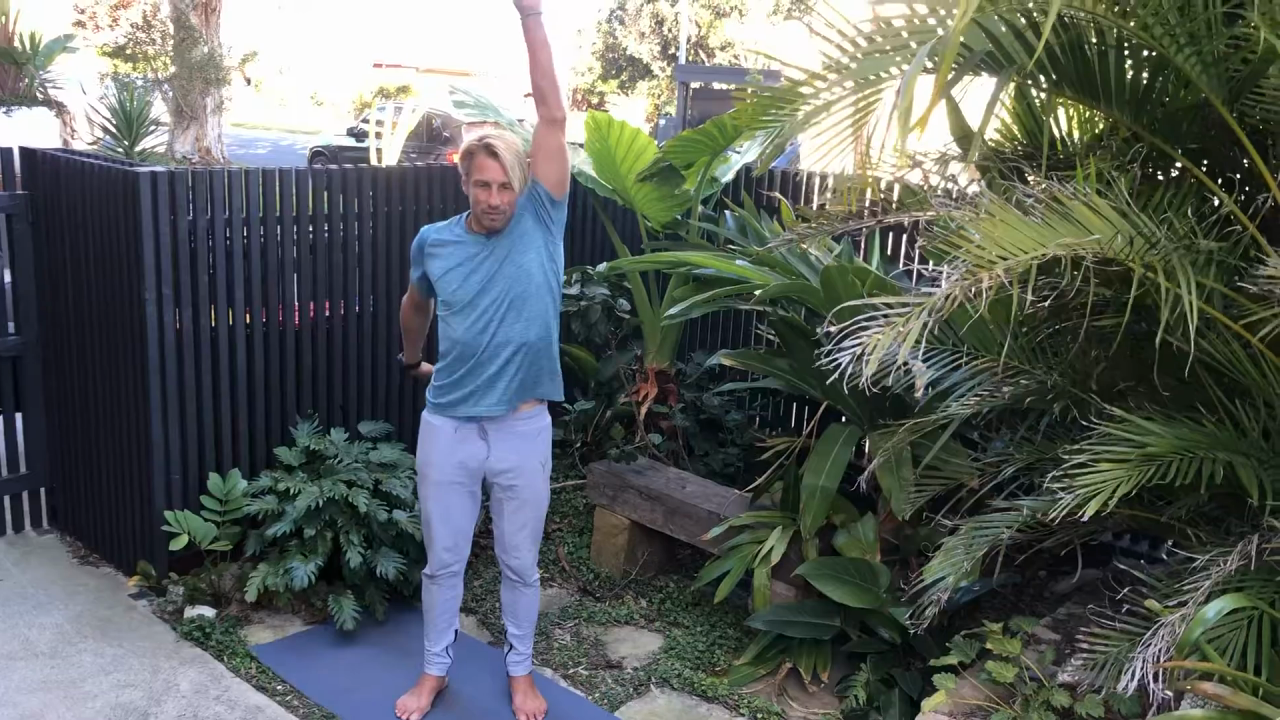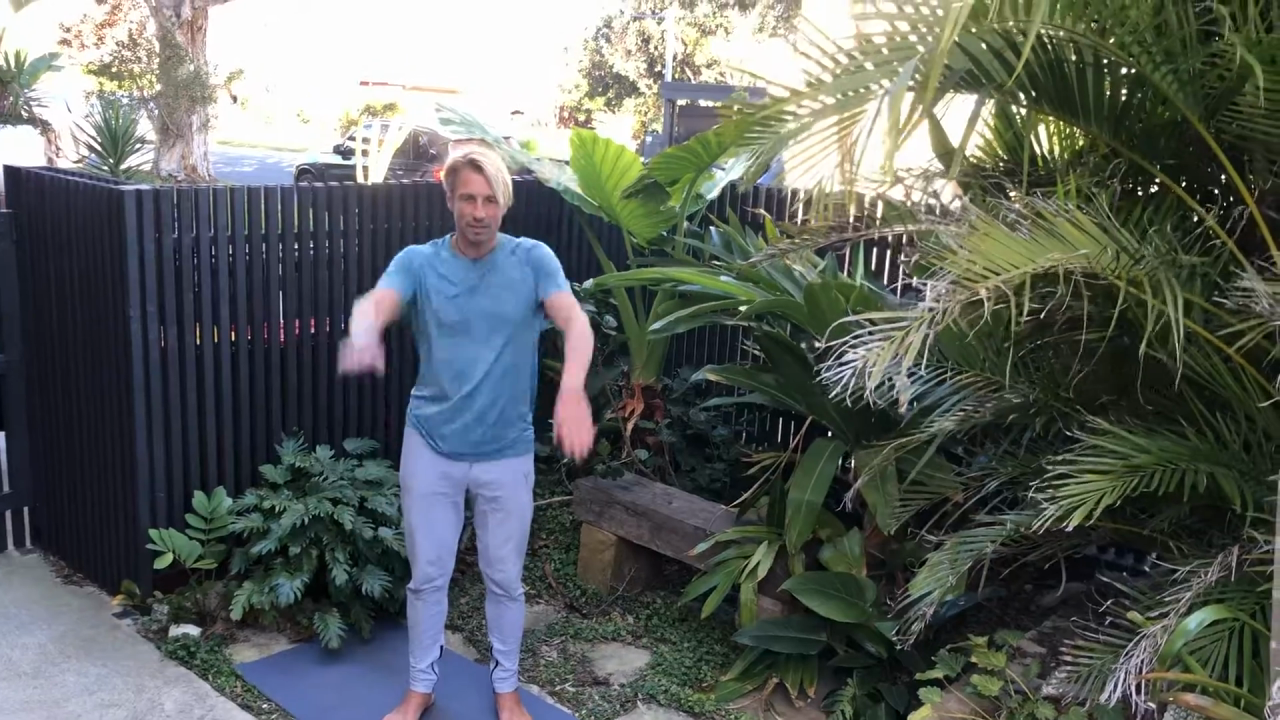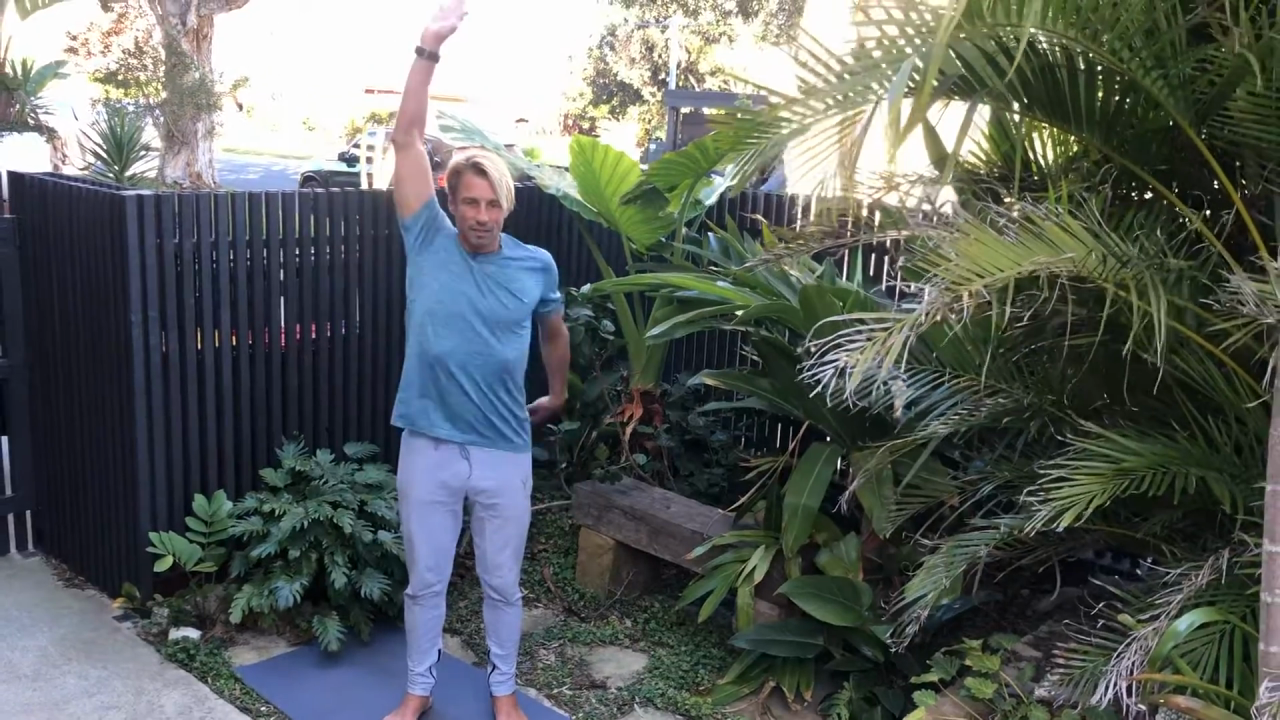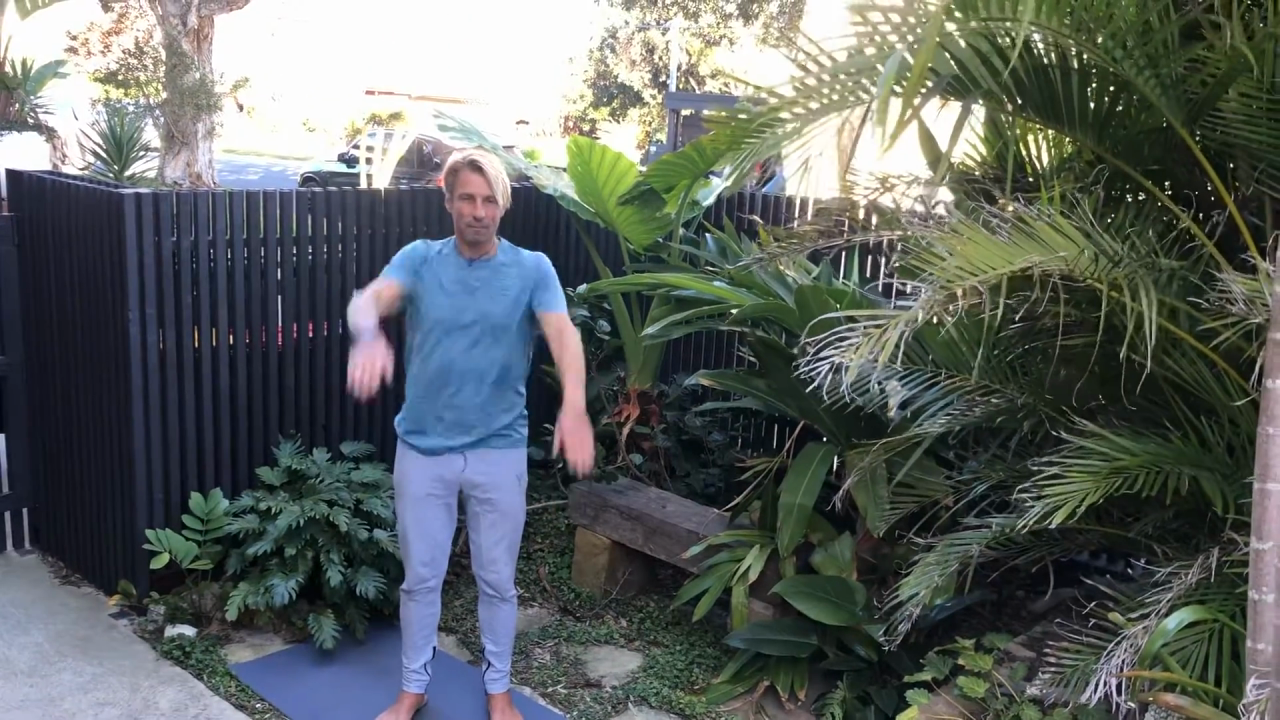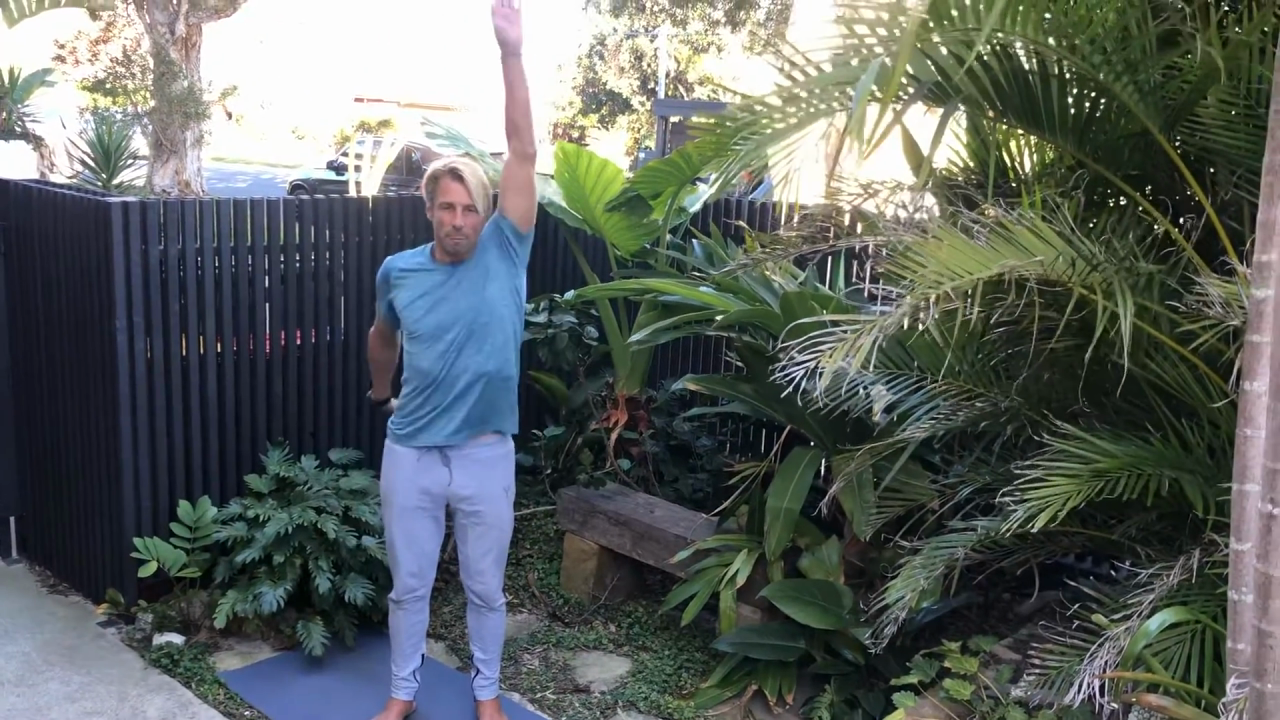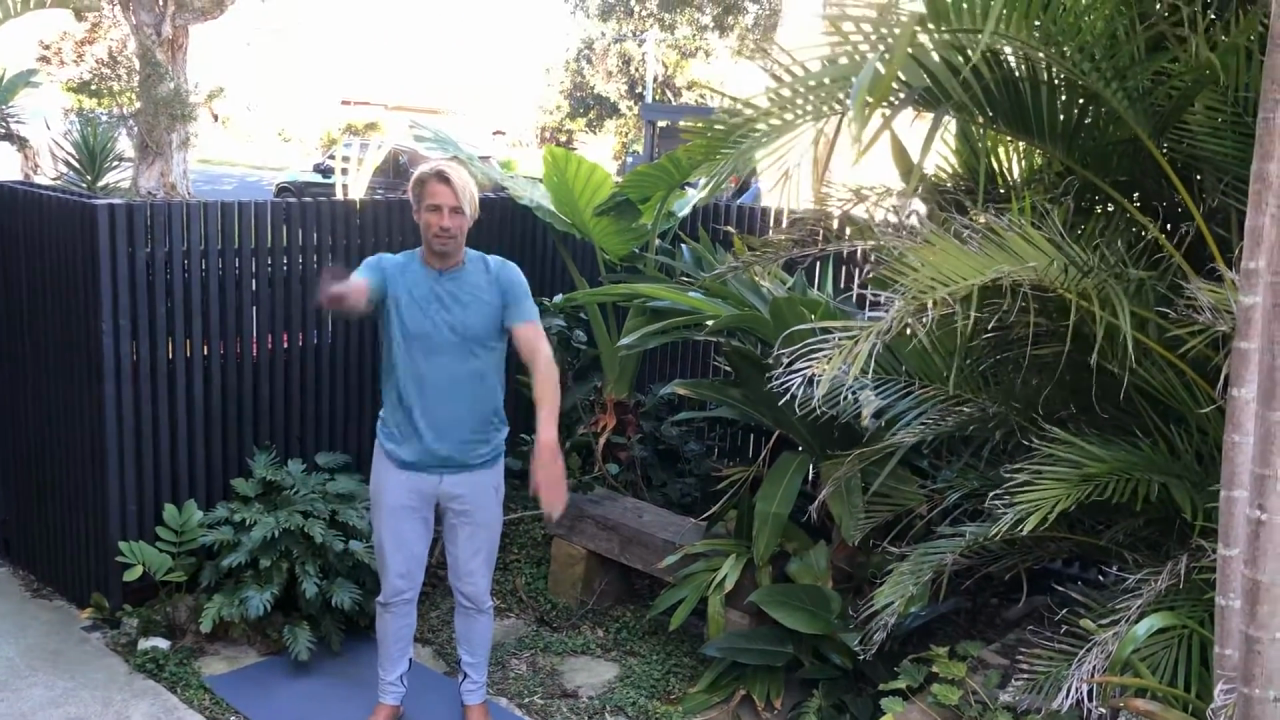
dt=0.5s
person 1, frame 1
left shoulder: (542, 223)
right shoulder: (433, 241)
left elbow: (553, 118)
right wrist: (411, 360)
left hip: (522, 429)
right hip: (447, 427)
left knee: (520, 563)
right knee: (443, 561)
person 1, frame 2
left shoulder: (534, 260)
right shoulder: (418, 263)
left elbow: (575, 323)
right elbow: (375, 304)
left wrist: (571, 389)
right wrist: (361, 335)
left hip: (507, 452)
right hip: (430, 447)
left knee: (504, 580)
right knee: (427, 578)
person 1, frame 3
left shoulder: (536, 265)
right shoulder: (427, 243)
left elbow: (555, 336)
right elbow: (406, 139)
left wrist: (556, 395)
left hip: (504, 455)
right hip: (429, 450)
left knee: (502, 584)
right knee: (425, 582)
person 1, frame 4
left shoulder: (531, 269)
right shoulder: (418, 258)
left elbow: (563, 334)
right elbow: (370, 301)
left wrist: (574, 410)
right wrist: (370, 335)
left hip: (499, 451)
right hip: (423, 449)
left knee: (497, 581)
right knee: (421, 577)
person 1, frame 5
left shoulder: (505, 254)
right shoulder: (397, 271)
left elbow: (524, 154)
right wrist: (381, 395)
left hip: (485, 457)
right hip: (410, 456)
left knee: (485, 588)
right knee: (409, 587)
person 1, frame 6
left shoulder: (501, 277)
right shoulder: (392, 273)
left elbow: (539, 356)
right elbow: (353, 289)
left wrist: (547, 440)
right wrist: (340, 293)
left hip: (478, 467)
right hip: (401, 462)
left knee: (474, 592)
right knee: (397, 590)
